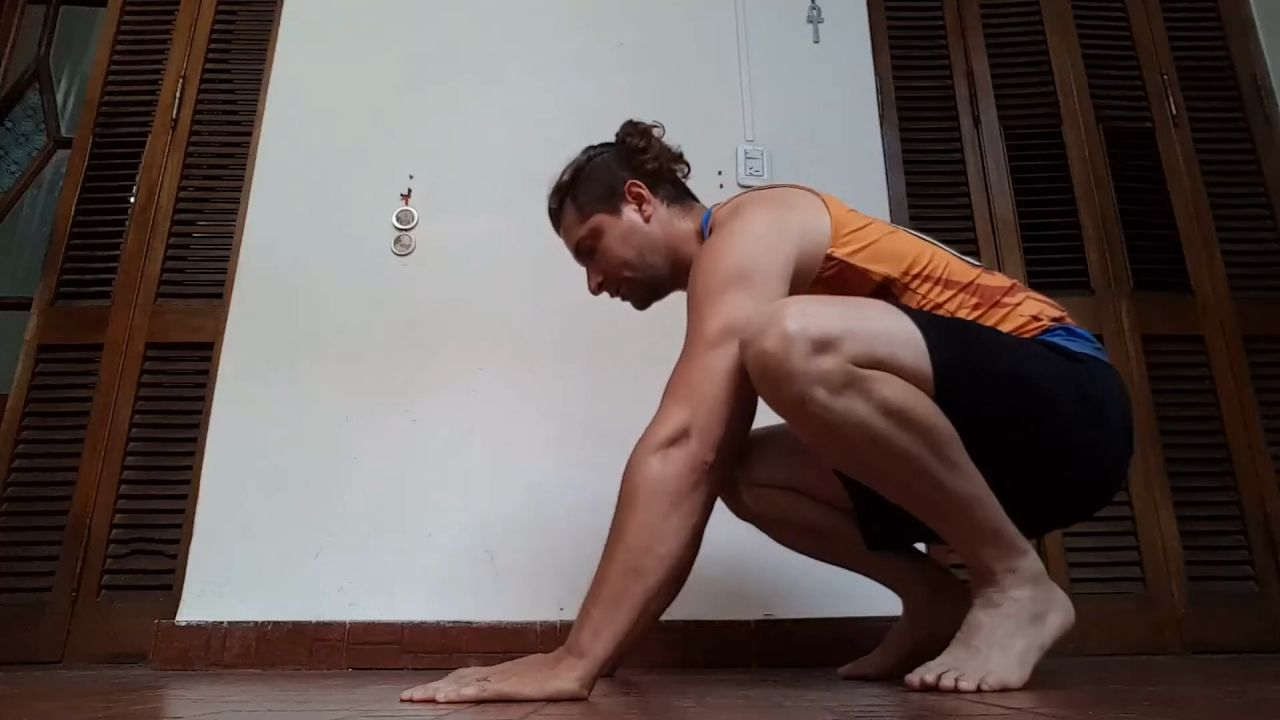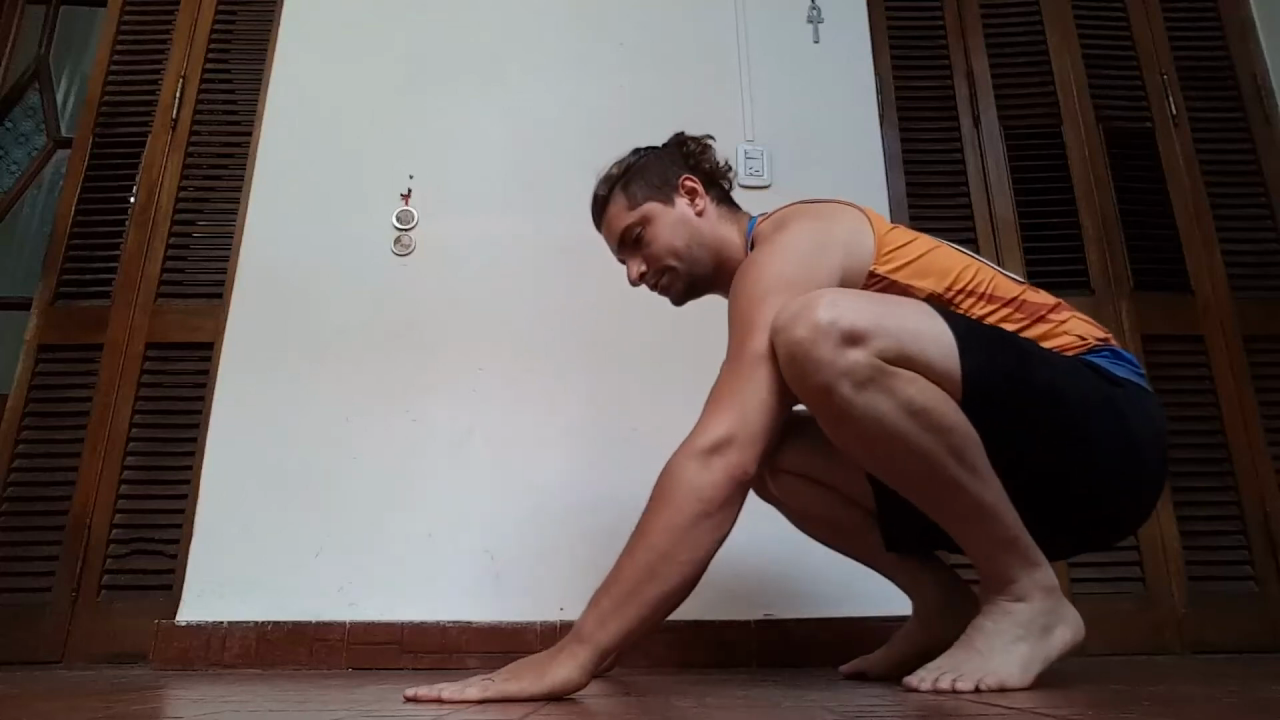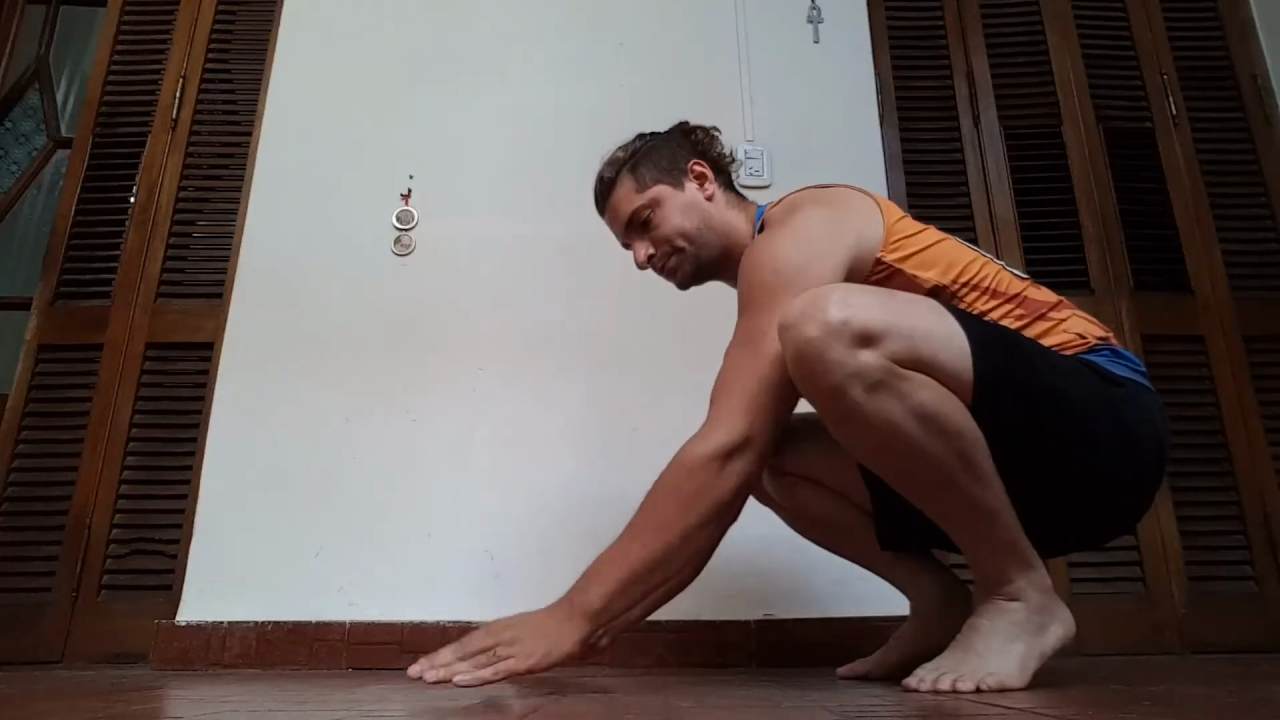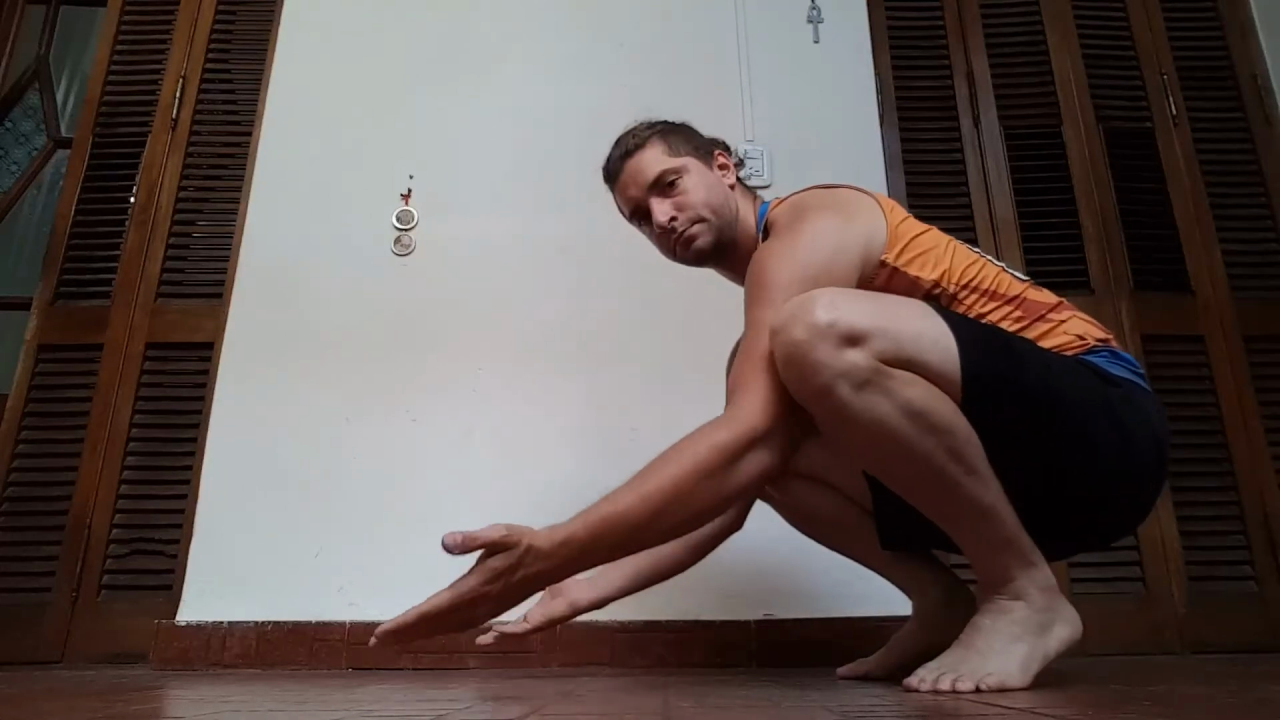
dt=0.5s
person 1, frame 1
left shoulder: (747, 230)
right shoulder: (730, 304)
left elbow: (678, 447)
right elbow: (694, 484)
left wrist: (577, 659)
right wrist: (596, 648)
left hip: (1065, 408)
right hip: (990, 450)
left knee: (794, 341)
right knee: (746, 474)
left ankle: (1015, 585)
right ankle: (937, 602)
person 1, frame 2
left shoulder: (791, 242)
right shoulder: (763, 310)
left elbow: (716, 460)
right elbow: (731, 467)
left wrist: (577, 652)
right wrist: (598, 640)
left hip: (1101, 423)
right hip: (1018, 459)
left knee: (822, 331)
left ankle: (1026, 596)
right ankle: (947, 605)
person 1, frame 3
left shoulder: (799, 231)
right shoulder: (762, 321)
left elbow: (724, 452)
right elbow: (727, 472)
left wrist: (574, 616)
right wrist: (598, 617)
left hip: (1101, 420)
right hip: (1013, 457)
left knee: (831, 328)
left ankle: (1018, 596)
right ankle: (944, 606)
person 1, frame 4
left shoulder: (811, 224)
right shoulder: (758, 345)
left elbow: (747, 444)
right elbow: (721, 501)
left wrist: (549, 553)
right wrist: (582, 589)
left hip: (1099, 419)
right hip: (1012, 463)
left knee: (818, 332)
left ankle: (1023, 593)
right ankle: (944, 604)
